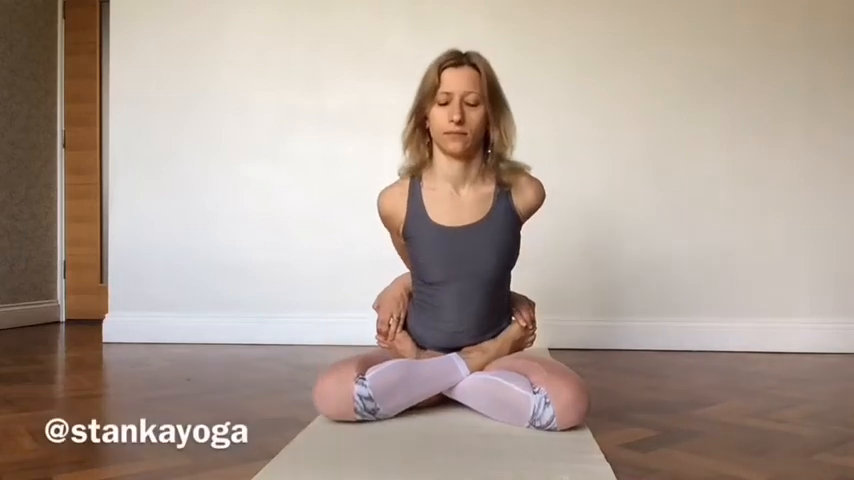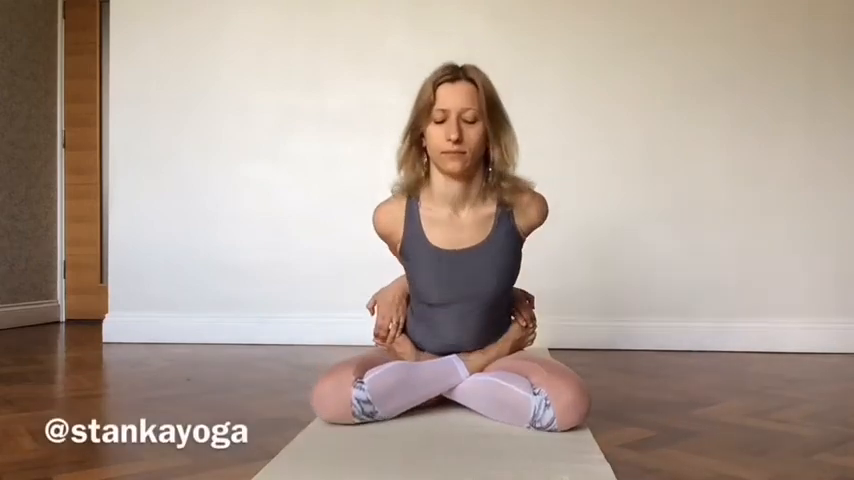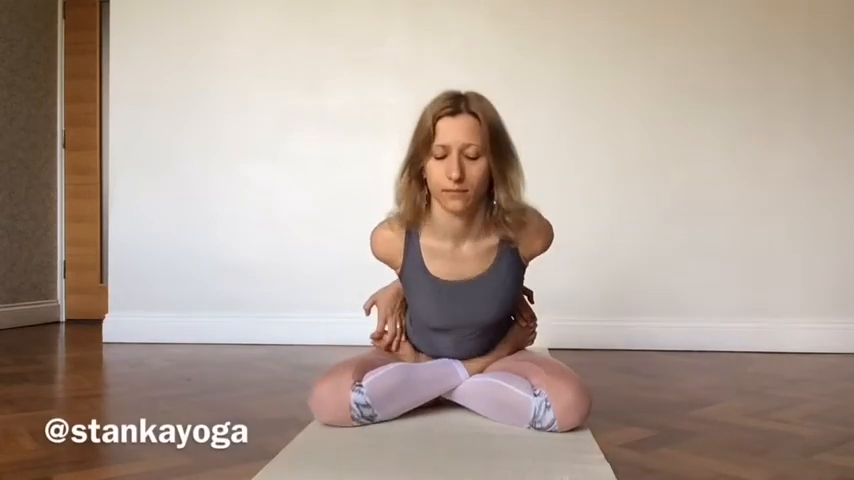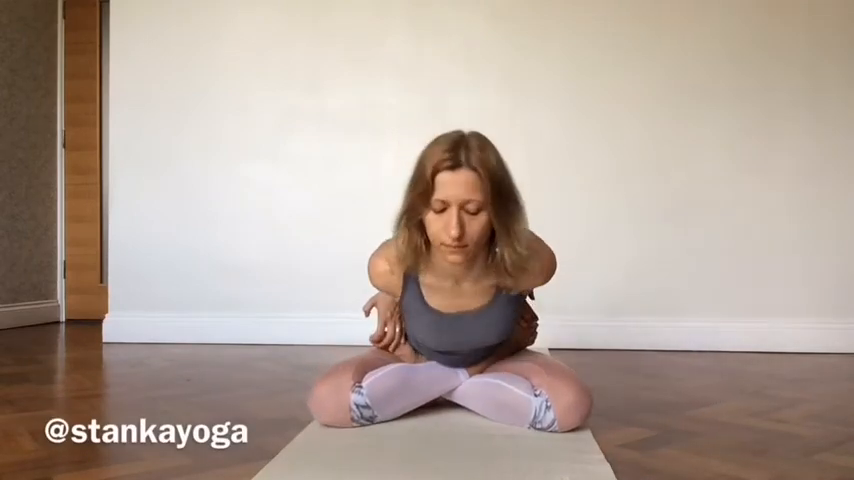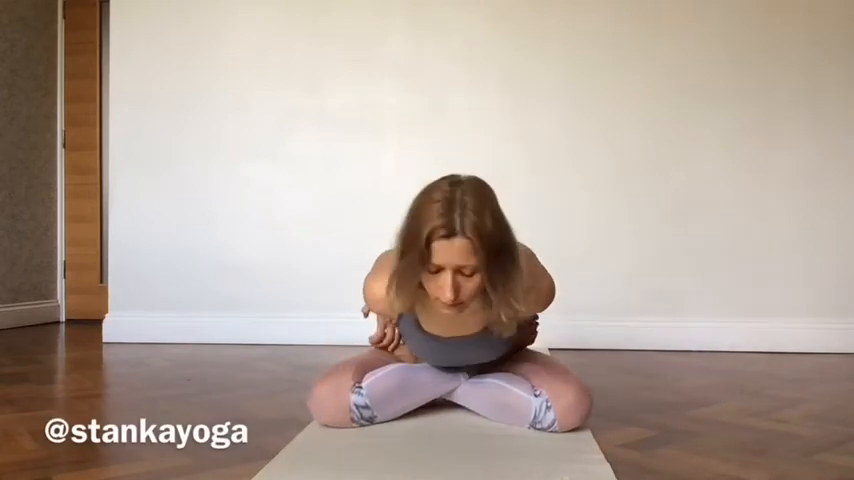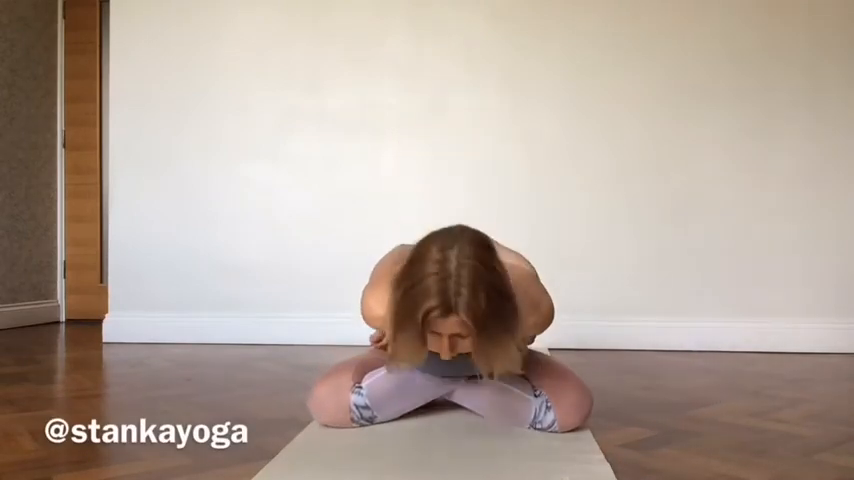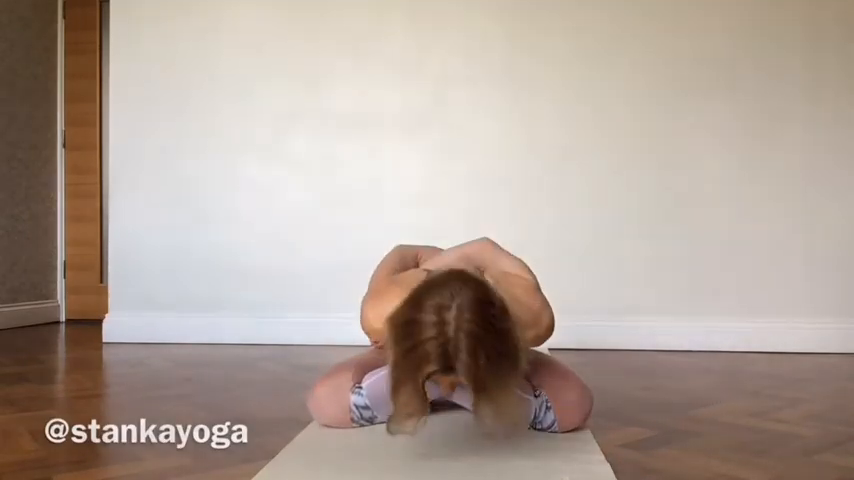
dt=0.3s
person 1, frame 1
left shoulder: (523, 192)
right shoulder: (396, 201)
left wrist: (402, 285)
left hip: (495, 350)
right hip: (418, 348)
left knee: (570, 403)
right knee: (330, 395)
left ankle: (425, 374)
right ankle: (471, 369)
person 1, frame 2
left shoulder: (525, 207)
right shoulder: (392, 216)
left hip: (495, 354)
right hip: (416, 353)
left knee: (570, 404)
right knee: (328, 398)
left ankle: (425, 379)
right ankle: (468, 372)
person 1, frame 3
left shoulder: (530, 234)
right shoulder: (391, 239)
left hip: (495, 357)
right hip: (416, 356)
left knee: (571, 405)
right knee: (326, 400)
left ankle: (428, 381)
right ankle: (463, 375)
person 1, frame 4
left shoulder: (532, 262)
right shoulder: (389, 266)
left hip: (495, 361)
right hip: (415, 357)
left knee: (572, 405)
right knee: (325, 401)
person 1, frame 5
left shoulder: (531, 287)
right shoulder: (383, 289)
left hip: (496, 366)
right hip: (416, 362)
left knee: (573, 407)
right knee: (325, 402)
left ankle: (441, 388)
person 1, frame 6
left shoulder: (532, 307)
right shoulder: (381, 305)
right elbow: (401, 254)
left hip: (494, 368)
right hip: (413, 369)
left knee: (573, 406)
right knee: (324, 402)
left ankle: (446, 387)
person 1, frame 7
left shoulder: (532, 318)
right shoulder: (380, 315)
left elbow: (484, 250)
right elbow: (402, 255)
left knee: (573, 407)
right knee: (325, 403)
